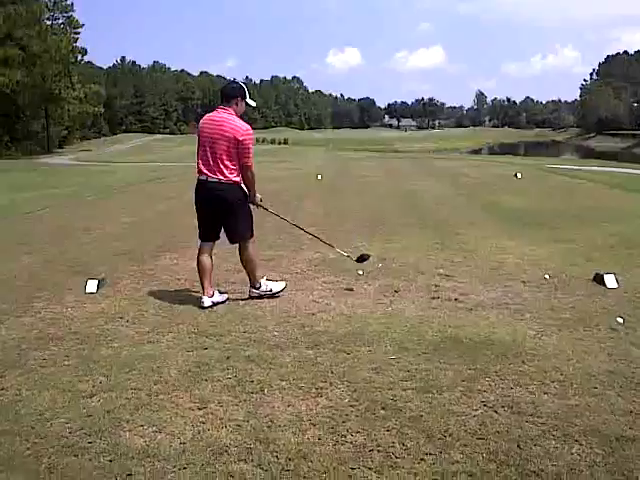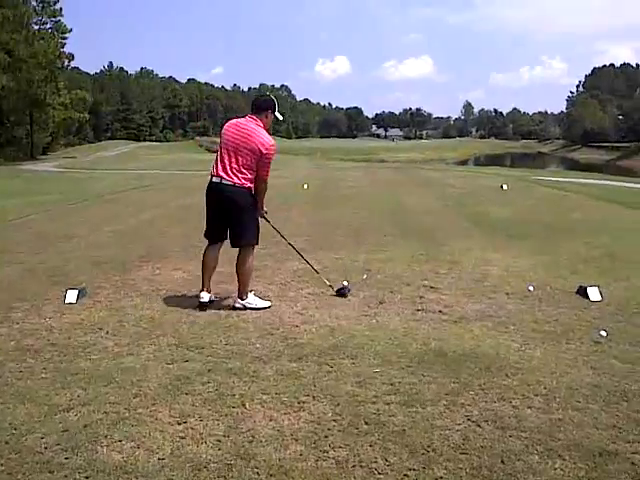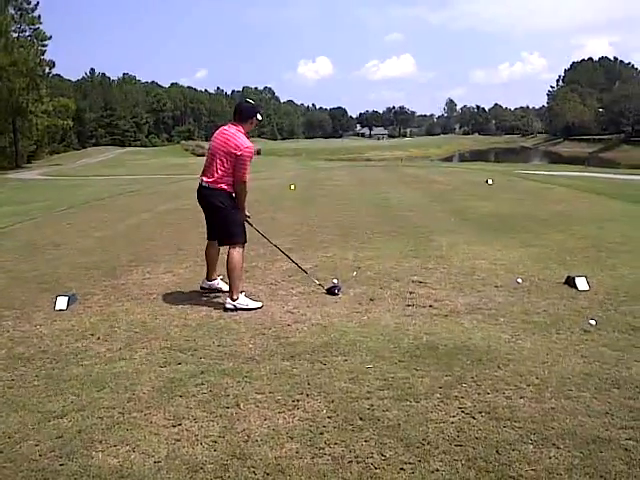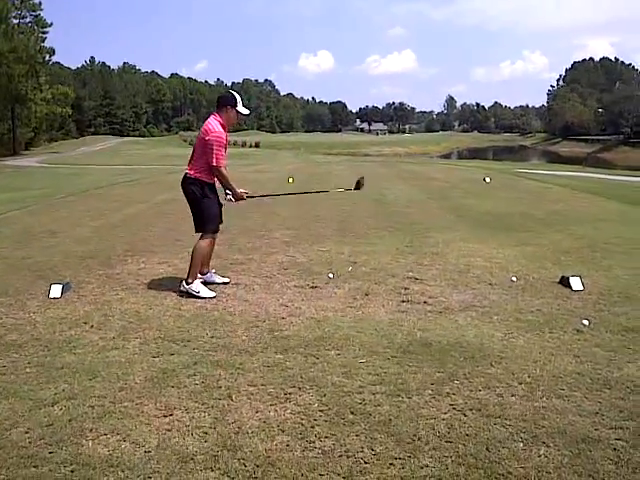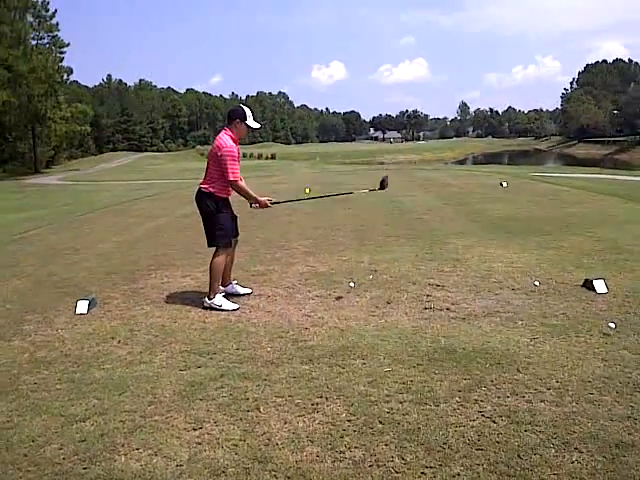
dt=0.5s
person 1, frame 1
left shoulder: (204, 122)
right shoulder: (242, 129)
right elbow: (247, 168)
right wrist: (252, 194)
left hip: (203, 187)
right hip: (228, 189)
left knee: (206, 243)
right knee: (245, 240)
left ankle: (207, 294)
right ankle: (257, 285)
person 1, frame 2
left shoulder: (229, 125)
right shoulder: (267, 142)
right elbow: (262, 181)
right wrist: (260, 206)
left hip: (215, 187)
right hip: (239, 193)
left knee: (214, 242)
right knee: (247, 247)
left ankle: (205, 292)
right ankle: (243, 297)
person 1, frame 3
left shoulder: (220, 132)
right shoulder: (245, 145)
right elbow: (241, 183)
left wrist: (237, 207)
right wrist: (241, 209)
left hip: (205, 190)
right hip: (220, 195)
left knee: (214, 238)
right knee: (236, 245)
left ankle: (210, 280)
right ankle: (235, 297)
person 1, frame 4
left shoulder: (215, 126)
right shoulder: (216, 131)
left elbow: (217, 165)
right elbow: (218, 168)
left wrist: (228, 189)
right wrist: (234, 190)
left hip: (204, 184)
right hip: (198, 185)
left knee: (213, 229)
right knee: (207, 233)
left ankle: (204, 273)
right ankle: (190, 282)
person 1, frame 5
left shoulder: (228, 141)
right shoulder: (228, 145)
left elbow: (236, 178)
right elbow: (234, 183)
left wrist: (251, 198)
right wrist: (256, 199)
left hip: (218, 198)
right hip: (212, 199)
left knee: (231, 242)
right knee: (223, 247)
left ankle: (226, 285)
right ankle: (212, 297)
